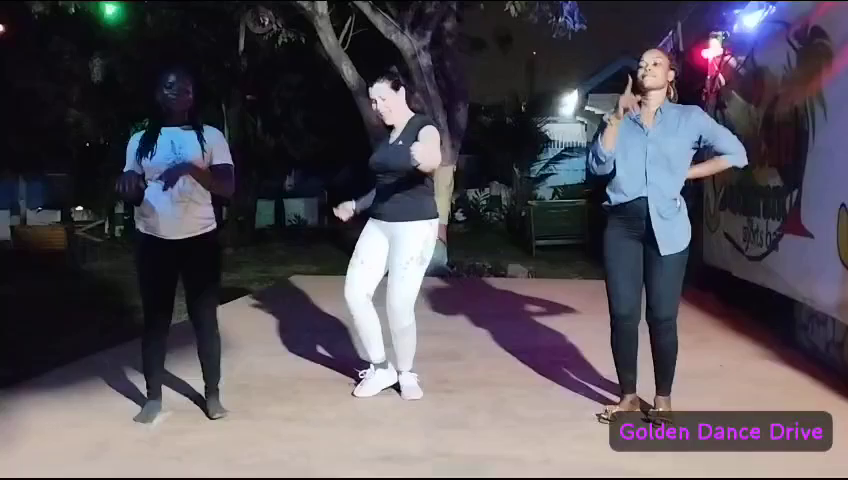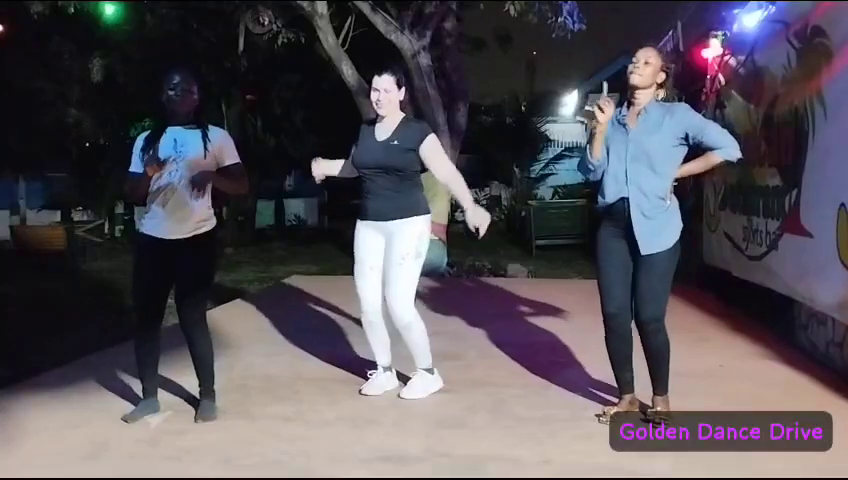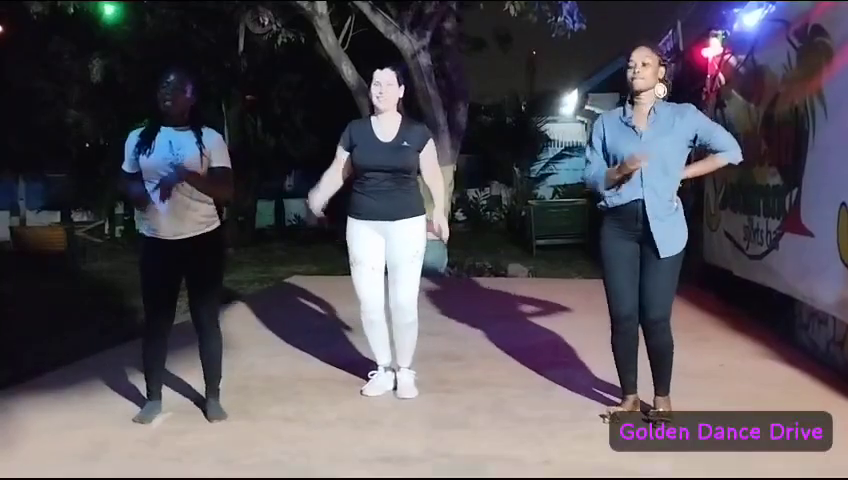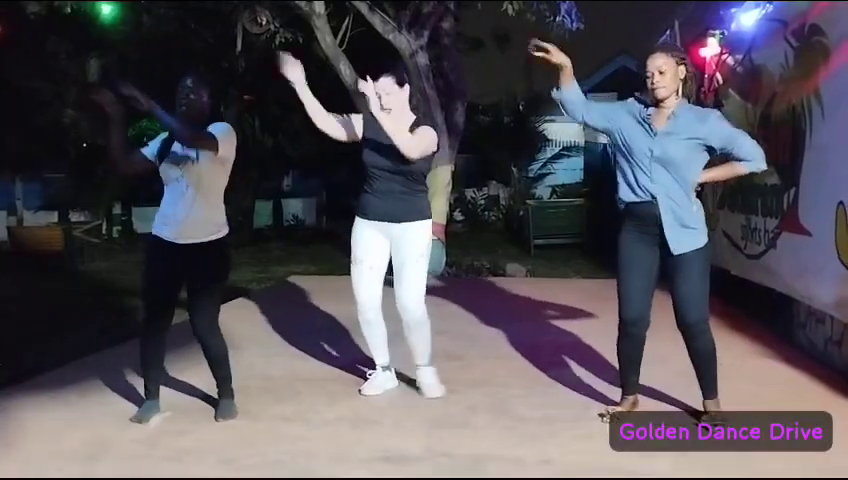
dt=0.5s
person 1, frame 1
left shoulder: (690, 118)
right shoulder: (620, 121)
left elbow: (735, 154)
right elbow: (599, 165)
left wrist: (684, 173)
right wrist: (617, 118)
left hip: (667, 227)
right hip: (622, 225)
left knee: (662, 317)
right knee: (622, 314)
left ankle: (663, 398)
right ankle: (628, 395)
person 1, frame 2
left shoulder: (677, 115)
right shoulder: (611, 119)
left elbow: (727, 147)
right elbow: (591, 171)
left wrist: (675, 172)
right wrist: (600, 126)
left hip: (656, 227)
right hip: (613, 226)
left knee: (649, 317)
right knee: (614, 314)
left ankle: (660, 398)
right ankle: (626, 396)
person 1, frame 3
left shoulder: (683, 117)
right shoulder: (607, 123)
left elbow: (730, 151)
right elbow: (593, 181)
left wrist: (680, 173)
right wrist: (619, 172)
left hip: (664, 227)
right hip: (619, 226)
left knee: (655, 317)
right knee: (623, 316)
left ankle: (662, 397)
right ankle: (629, 396)
person 1, frame 4
left shoulder: (704, 121)
right shoulder: (628, 116)
left elbow: (754, 158)
right elbow: (580, 108)
left wrist: (700, 176)
right wrist: (565, 66)
left hip: (684, 230)
right hip: (637, 228)
left knee: (693, 320)
right knee: (632, 319)
left ankle: (711, 401)
right ankle: (629, 396)
person 2, frame 1
left shoulder: (210, 136)
right shoulder: (140, 140)
left elbow: (226, 186)
right elbow: (131, 196)
left wrist: (190, 168)
right wrist: (128, 187)
left hip: (200, 240)
right hip: (154, 240)
left knee: (205, 318)
right knee: (155, 319)
left ankle: (212, 393)
right ankle: (153, 397)
person 2, frame 2
left shoulder: (215, 137)
right shoulder: (146, 140)
left elbow: (241, 184)
right elbow: (132, 196)
left wrist: (210, 175)
right wrist: (147, 174)
left hip: (196, 240)
right hip: (153, 240)
left knee: (192, 318)
right knee: (146, 317)
left ankle: (207, 396)
right ankle: (149, 397)
person 2, frame 3
left shoulder: (209, 138)
right shoulder: (139, 139)
left elbow: (225, 190)
right elbow: (129, 187)
left wrist: (187, 175)
right wrist: (136, 192)
left hip: (203, 240)
right hip: (156, 242)
left knee: (206, 319)
right knee: (156, 320)
left ankle: (213, 396)
right ankle: (153, 398)
person 2, frame 4
left shoulder: (222, 133)
right shoulder: (165, 142)
left elbow: (193, 138)
right elbow: (125, 165)
left wrist: (150, 106)
right wrist: (116, 118)
left hip: (208, 246)
right hip: (164, 243)
left knee: (205, 325)
right knee: (154, 322)
left ankle: (226, 395)
right ankle: (151, 399)
person 3, frame 1
left shoulder: (423, 128)
right shoulder: (388, 137)
left elbow: (432, 160)
left wrist: (424, 159)
right wrist: (357, 205)
left hip: (415, 226)
right hip: (379, 225)
left knee: (399, 306)
right knee: (355, 292)
left ankle: (406, 374)
right ankle: (381, 368)
person 3, frame 2
left shoulder: (416, 131)
right shoulder: (366, 131)
left elbow: (445, 171)
right elbow: (355, 165)
left wrist: (470, 206)
right wrist: (328, 167)
left hip: (408, 224)
right hip: (369, 225)
left knee: (399, 304)
right knee: (368, 302)
left ankle: (428, 373)
right ankle: (384, 372)
person 3, frame 3
left shoulder: (418, 133)
right shoulder: (355, 130)
left elbow: (432, 177)
right elbow: (337, 172)
left wrist: (438, 212)
right wrist: (319, 195)
left hip: (407, 224)
right hip: (363, 224)
left knee: (404, 302)
right knee: (370, 302)
left ankle: (404, 371)
right ankle: (384, 370)
person 3, frame 4
left shoulder: (425, 131)
right shoulder: (367, 123)
left elbow: (411, 148)
right elbow: (326, 122)
left wrist: (382, 111)
right wrist: (300, 85)
left hip: (412, 225)
right hip: (369, 224)
left knee: (410, 303)
right knee: (366, 301)
left ankle: (426, 371)
right ankle: (382, 370)
